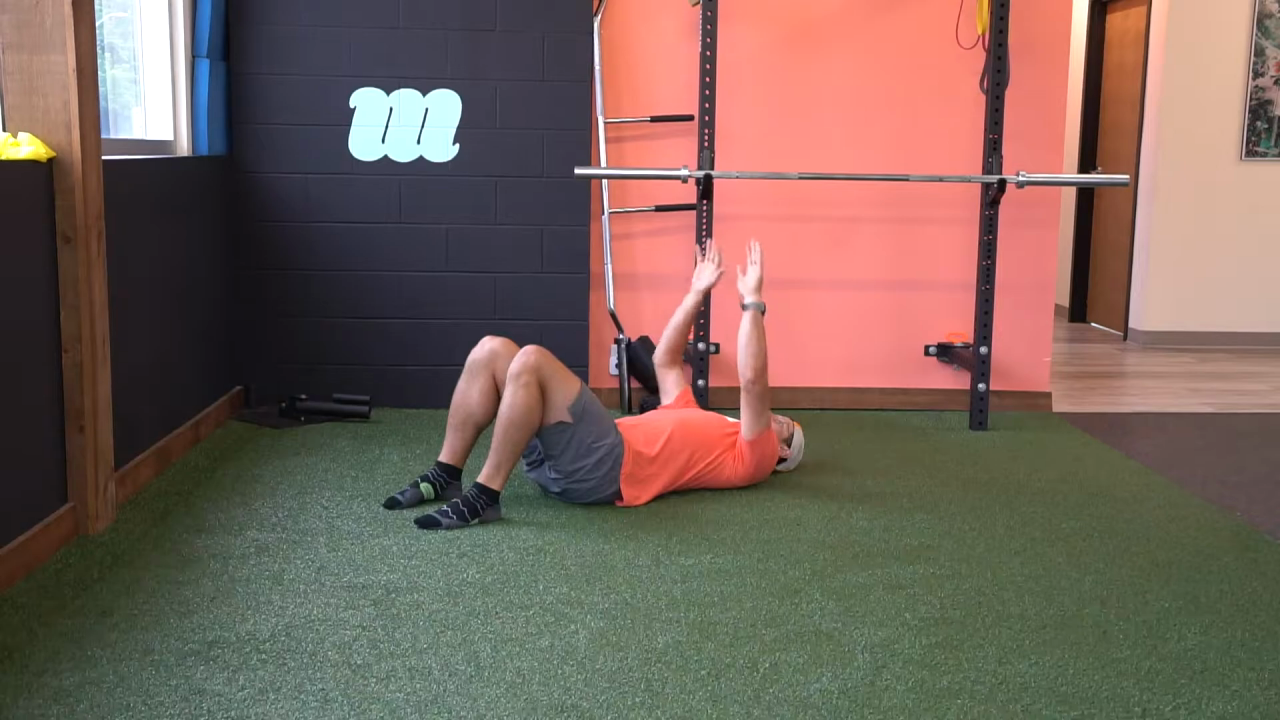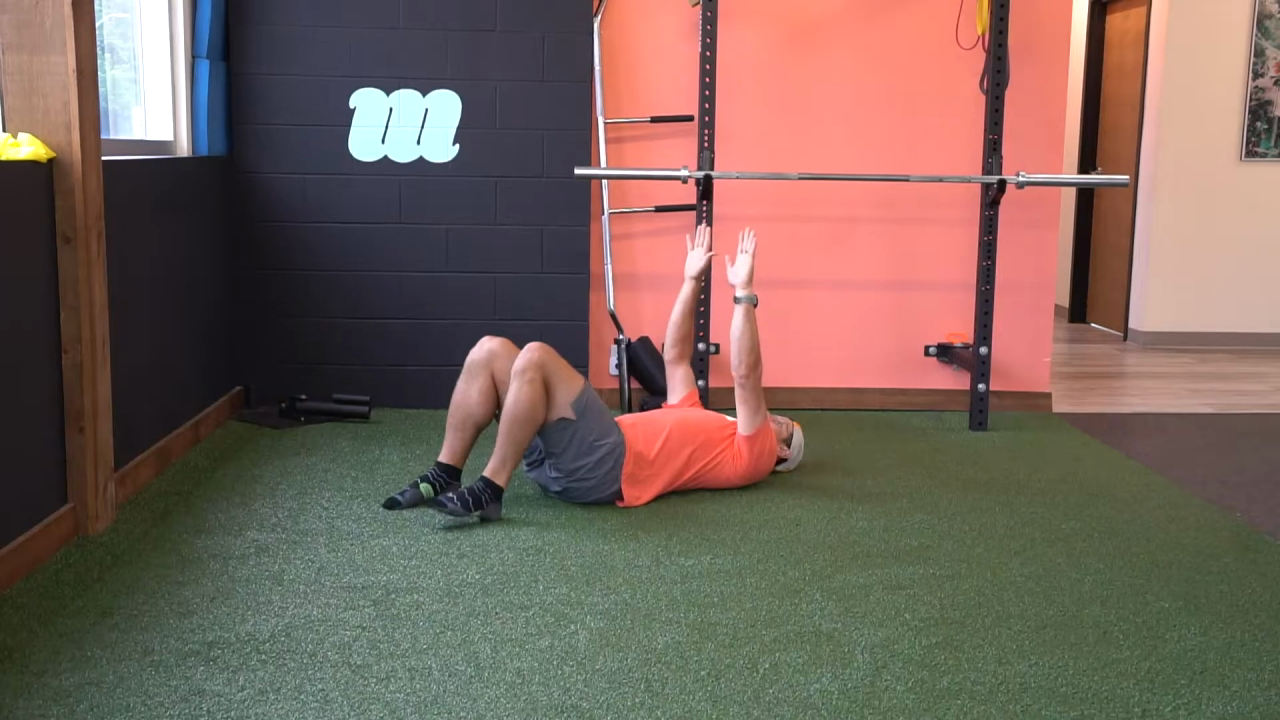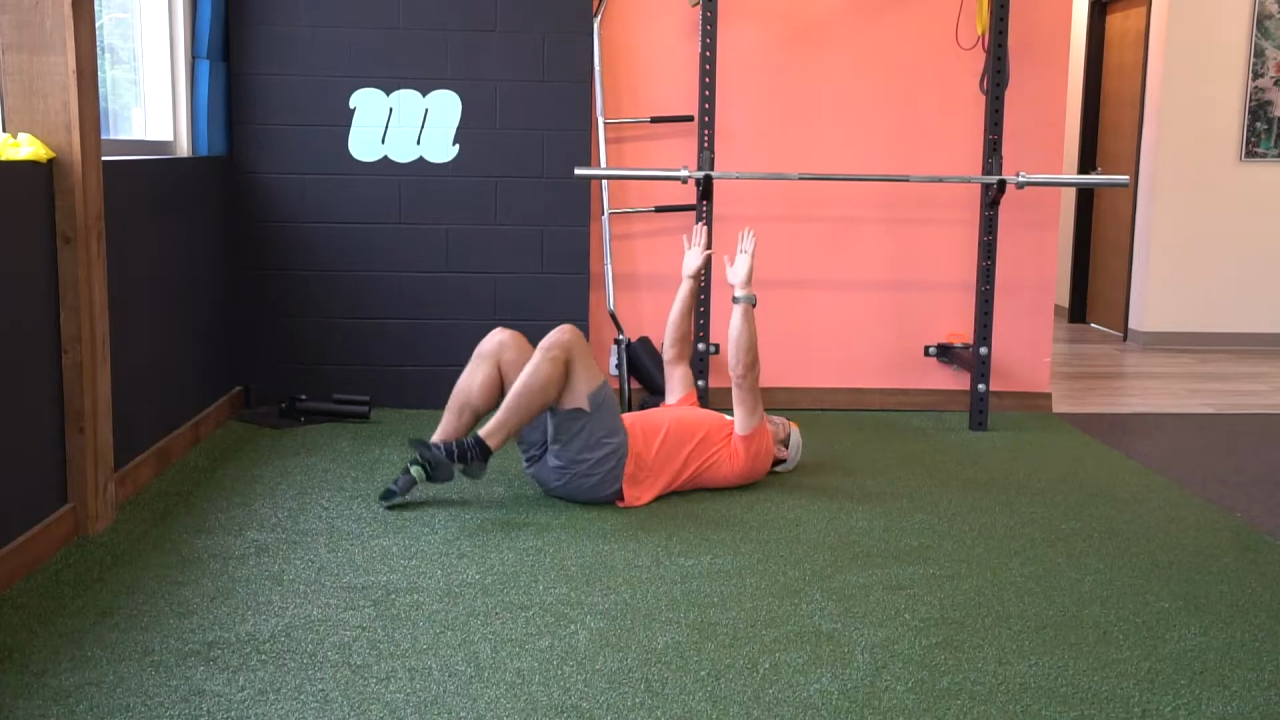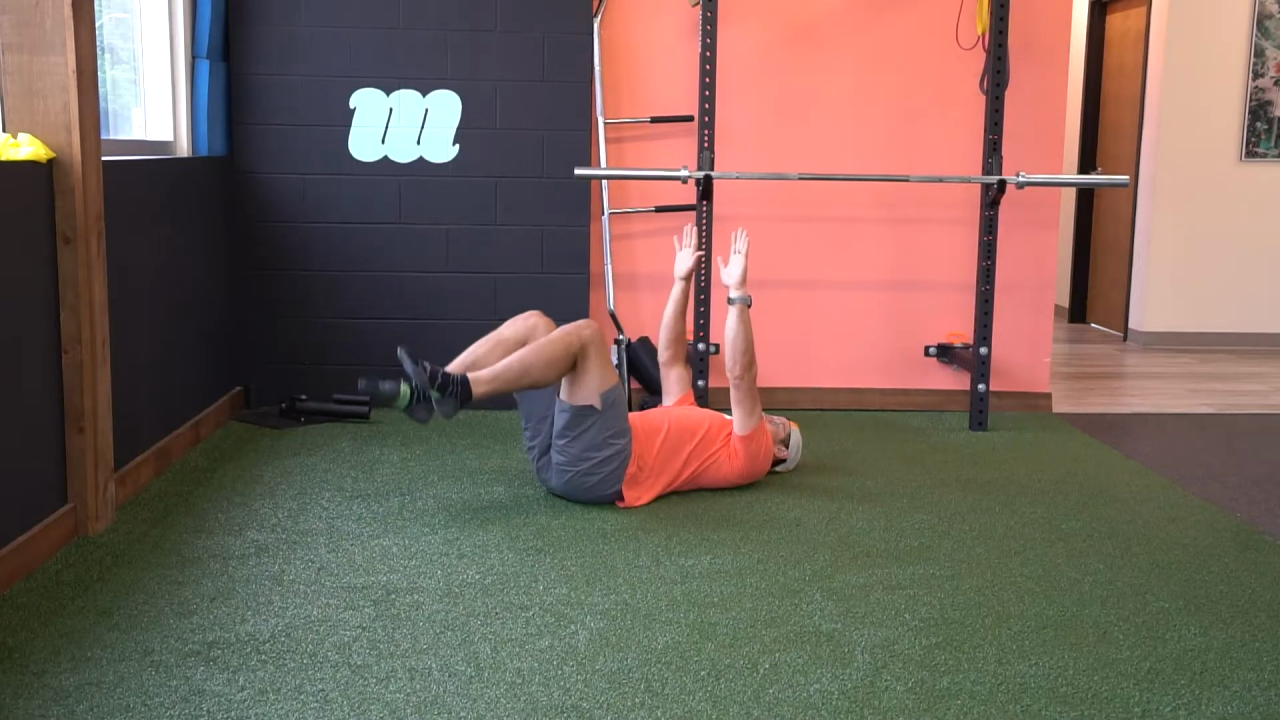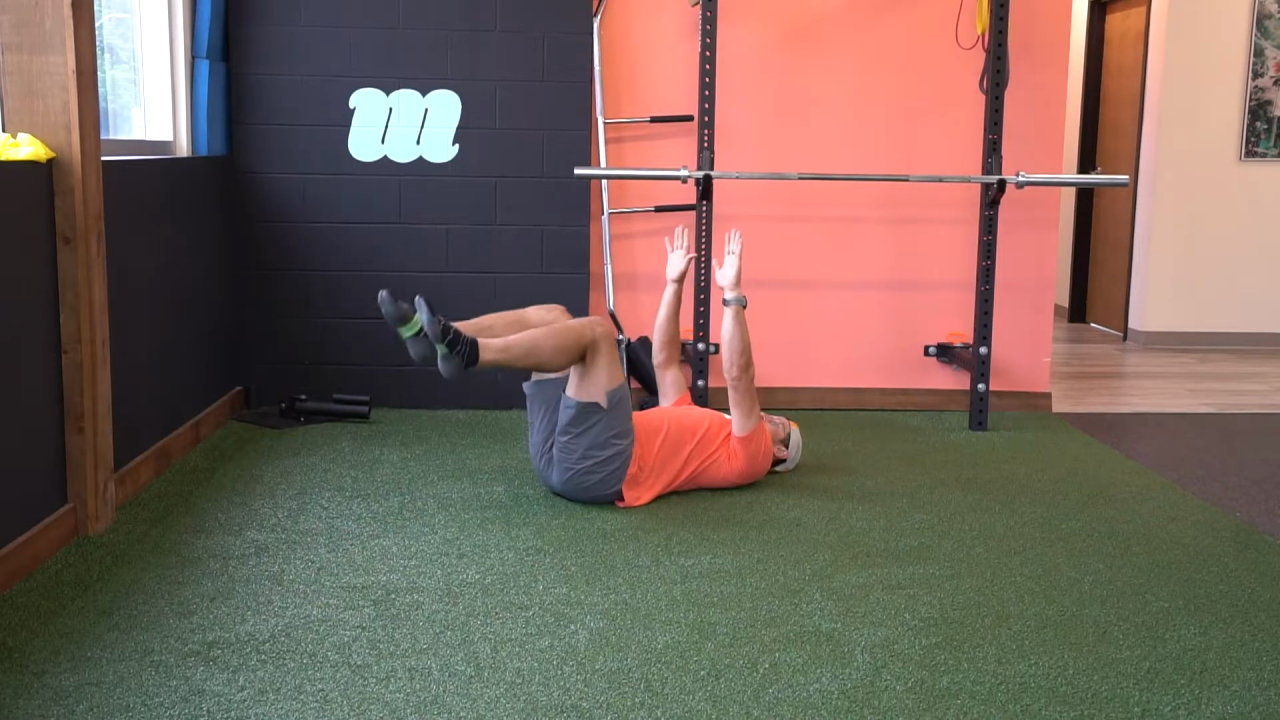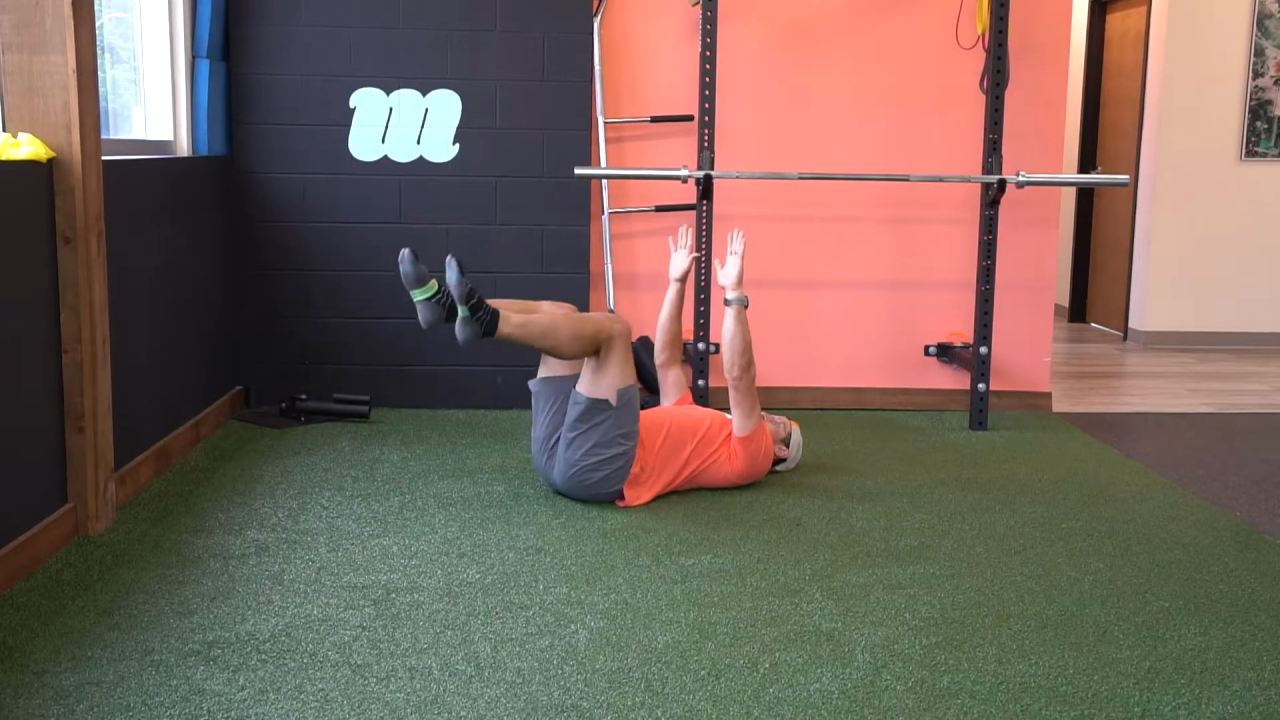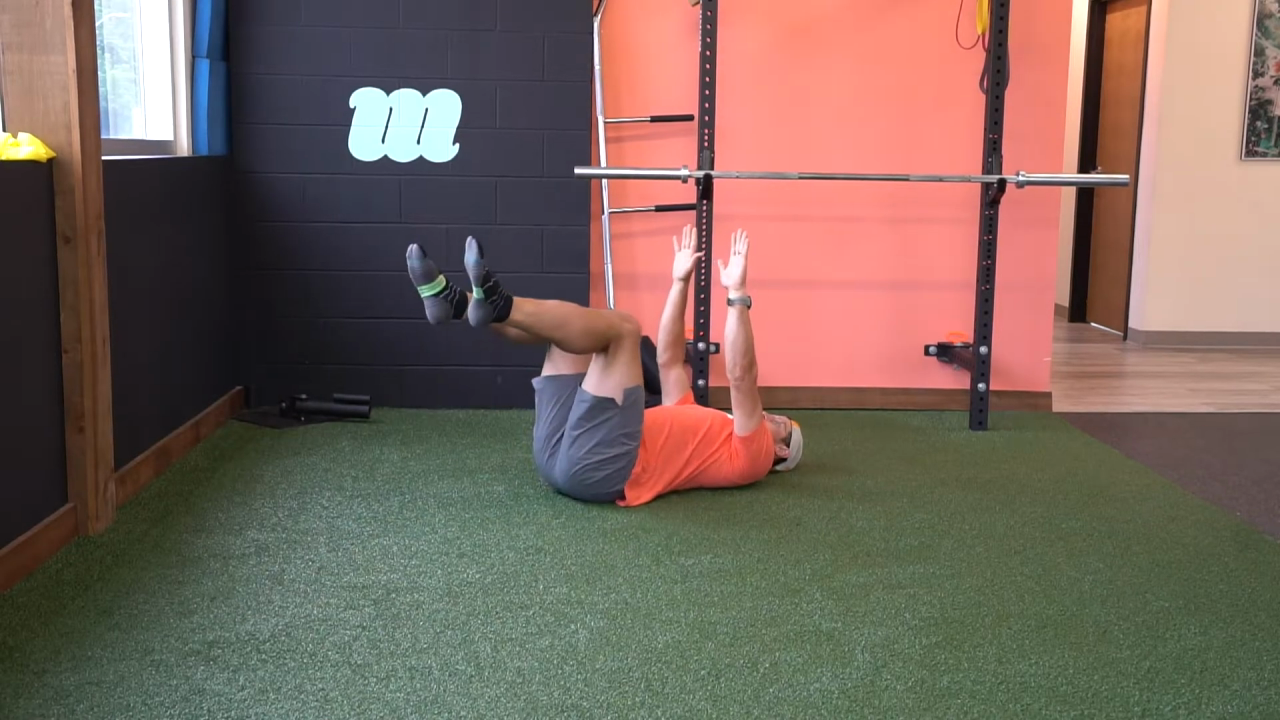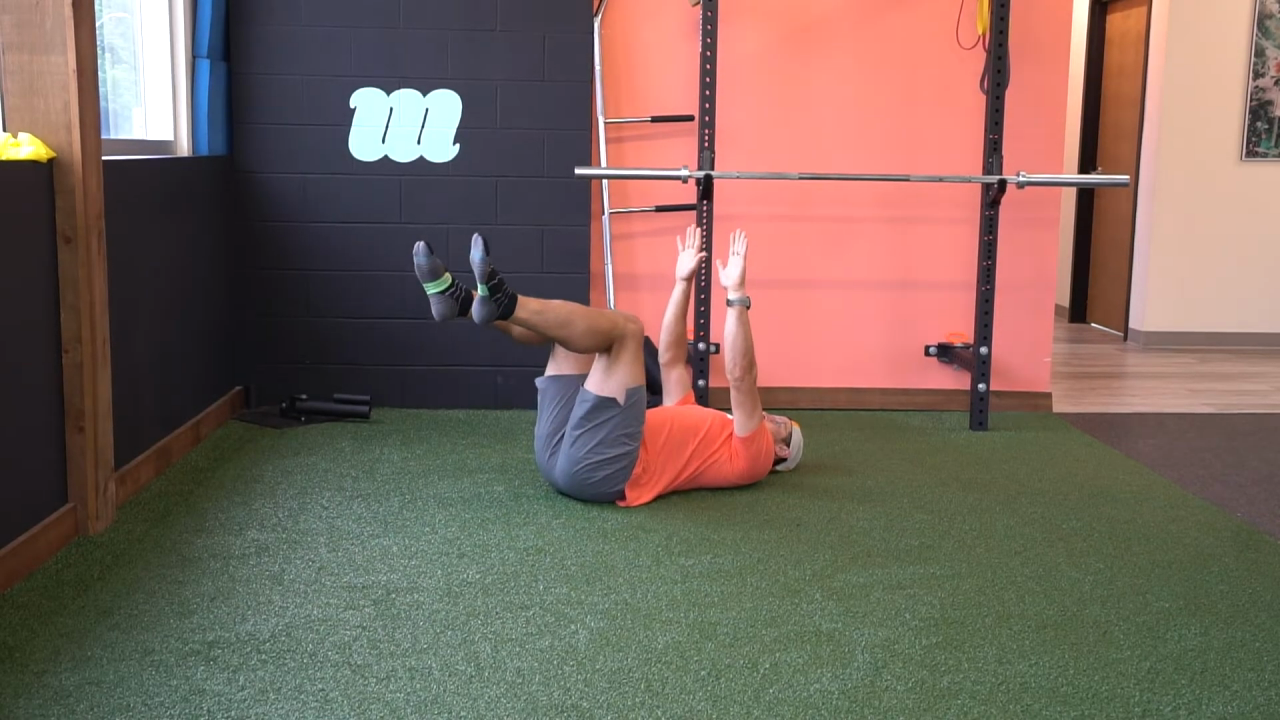
dt=0.2s
person 1, frame 1
left shoulder: (751, 458)
right shoulder: (704, 425)
left elbow: (753, 382)
right elbow: (664, 359)
left wrist: (752, 302)
right wrist: (698, 293)
left hip: (602, 467)
right hip: (560, 458)
left knee: (531, 362)
right knee: (492, 350)
left ankle: (484, 495)
right ankle: (444, 476)
person 1, frame 2
left shoulder: (749, 457)
right shoulder: (703, 425)
left elbow: (746, 376)
right elbow: (675, 356)
left wrist: (744, 293)
right wrist: (691, 281)
left hip: (603, 466)
right hip: (559, 457)
left knee: (535, 357)
right knee: (490, 351)
left ankle: (489, 488)
right ankle: (444, 475)
person 1, frame 3
left shoulder: (748, 456)
right shoulder: (701, 426)
left elbow: (744, 375)
right elbow: (674, 355)
left wrist: (742, 292)
right wrist: (689, 280)
left hip: (601, 466)
right hip: (560, 456)
left knee: (564, 338)
right knee: (500, 342)
left ankle: (478, 448)
right ankle: (436, 457)
person 1, frame 4
left shoulder: (749, 456)
right shoulder: (699, 425)
left elbow: (741, 375)
right elbow: (671, 356)
left wrist: (737, 293)
right wrist: (682, 281)
left hip: (601, 467)
right hip: (560, 454)
left knee: (584, 332)
right knee: (532, 323)
left ankle: (456, 392)
right ankle: (422, 394)
person 1, frame 5
left shoulder: (748, 455)
right shoulder: (698, 426)
left elbow: (738, 376)
right elbow: (665, 359)
left wrist: (733, 295)
right wrist: (675, 283)
left hip: (600, 466)
right hip: (560, 453)
left knee: (596, 330)
right knee: (552, 317)
left ankle: (465, 353)
right ankle: (428, 335)
person 1, frame 6
left shoulder: (749, 454)
right shoulder: (700, 424)
left elbow: (740, 377)
right elbow: (666, 359)
left wrist: (735, 294)
right wrist: (678, 283)
left hip: (601, 465)
right hip: (561, 451)
left knee: (611, 327)
right knee: (560, 315)
left ankle: (484, 322)
right ankle: (447, 308)
person 1, frame 7
left shoulder: (750, 455)
right shoulder: (700, 424)
left elbow: (741, 377)
right elbow: (669, 358)
left wrist: (737, 294)
right wrist: (681, 282)
left hip: (601, 465)
right hip: (563, 449)
left knee: (621, 326)
right knee: (566, 317)
left ankle: (497, 306)
right ankle: (454, 302)
person 1, frame 8
left shoulder: (752, 456)
right shoulder: (699, 424)
left elbow: (741, 378)
right elbow: (671, 358)
left wrist: (736, 294)
right wrist: (683, 282)
left hip: (600, 465)
right hip: (562, 448)
left knee: (626, 327)
right knee: (567, 319)
left ankle: (502, 304)
right ankle: (461, 301)
